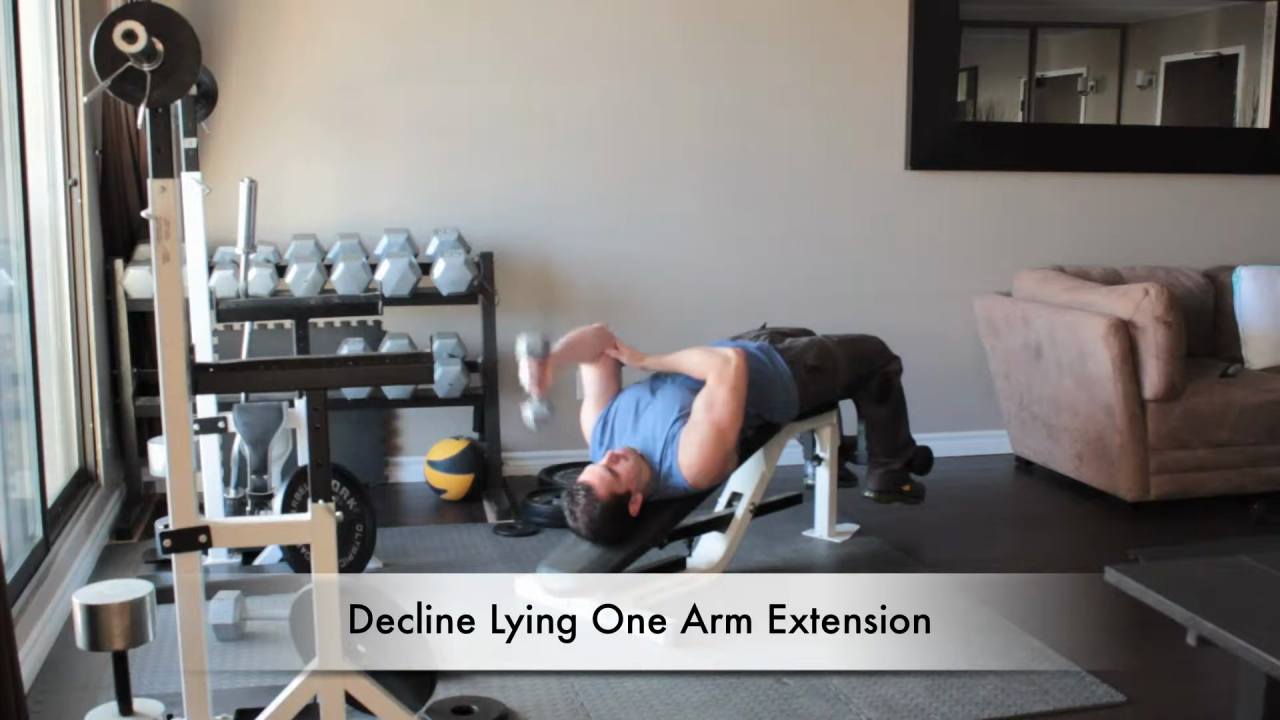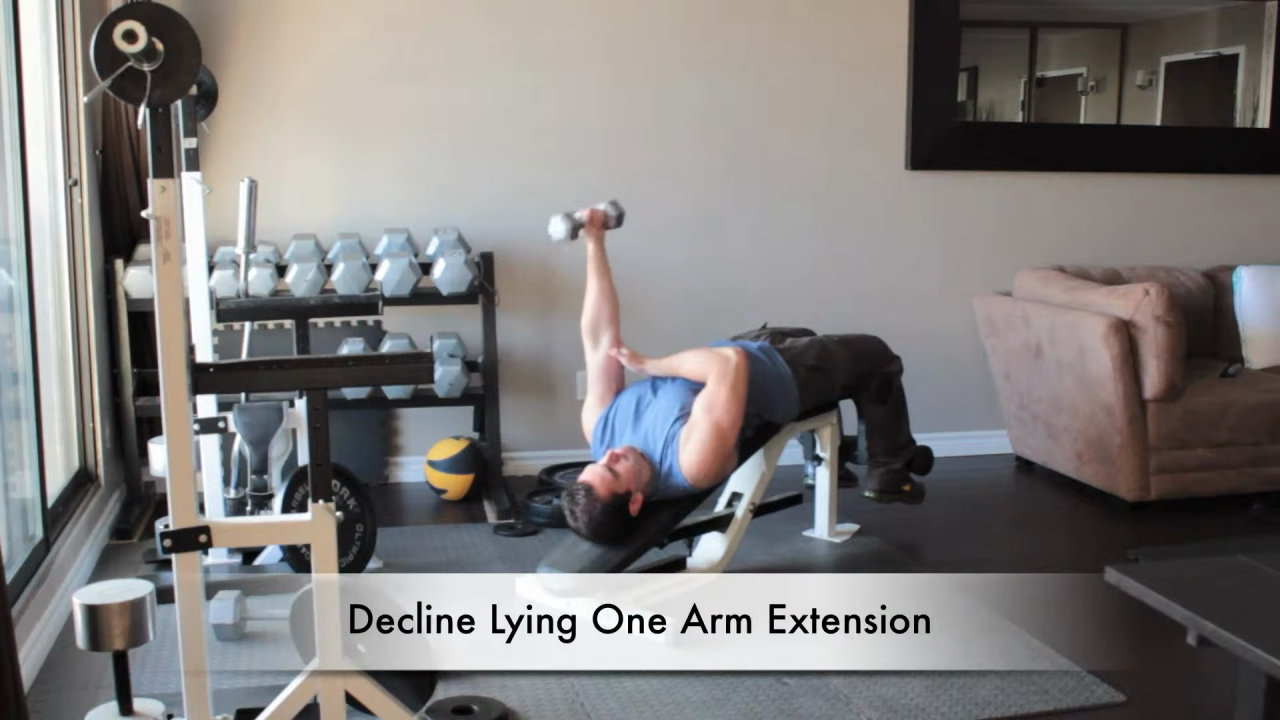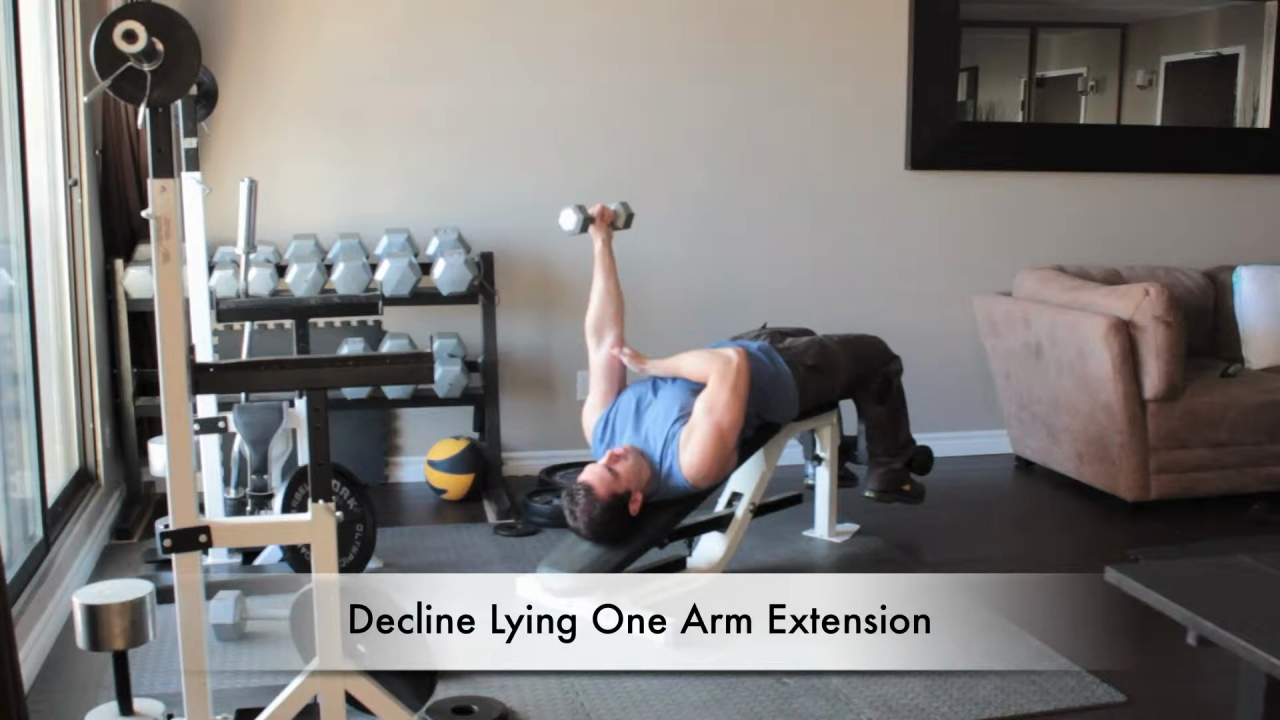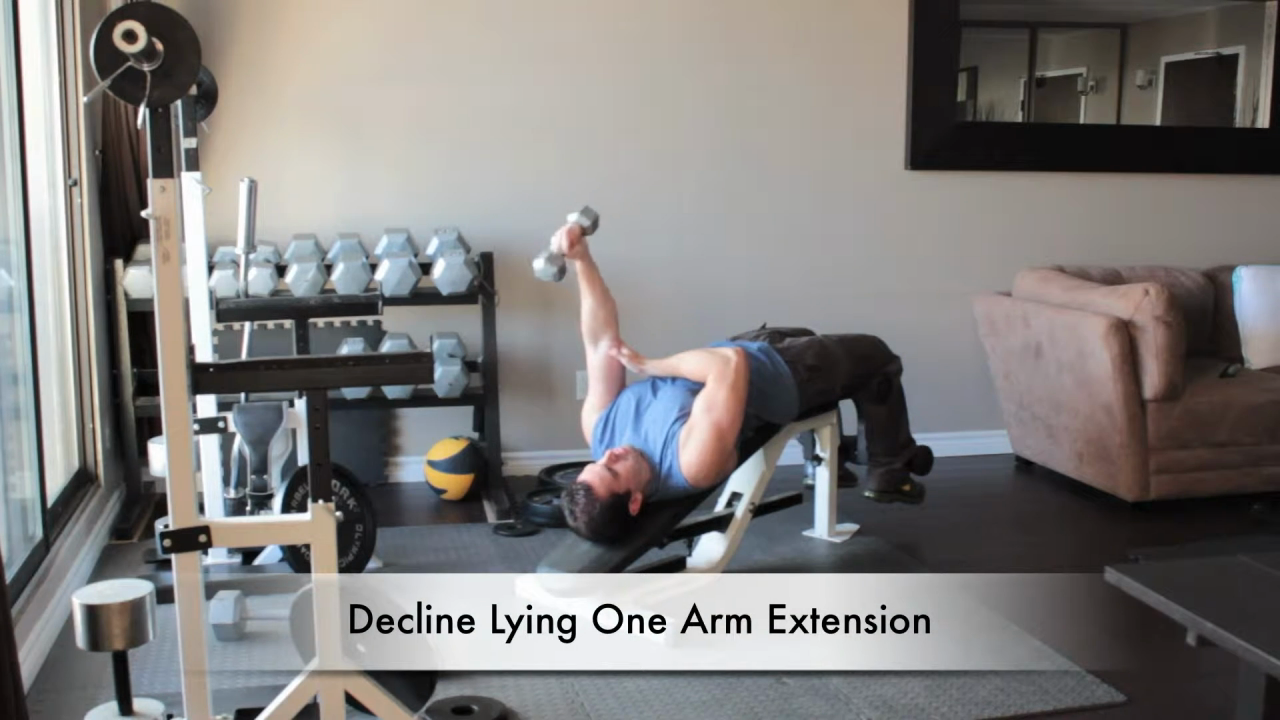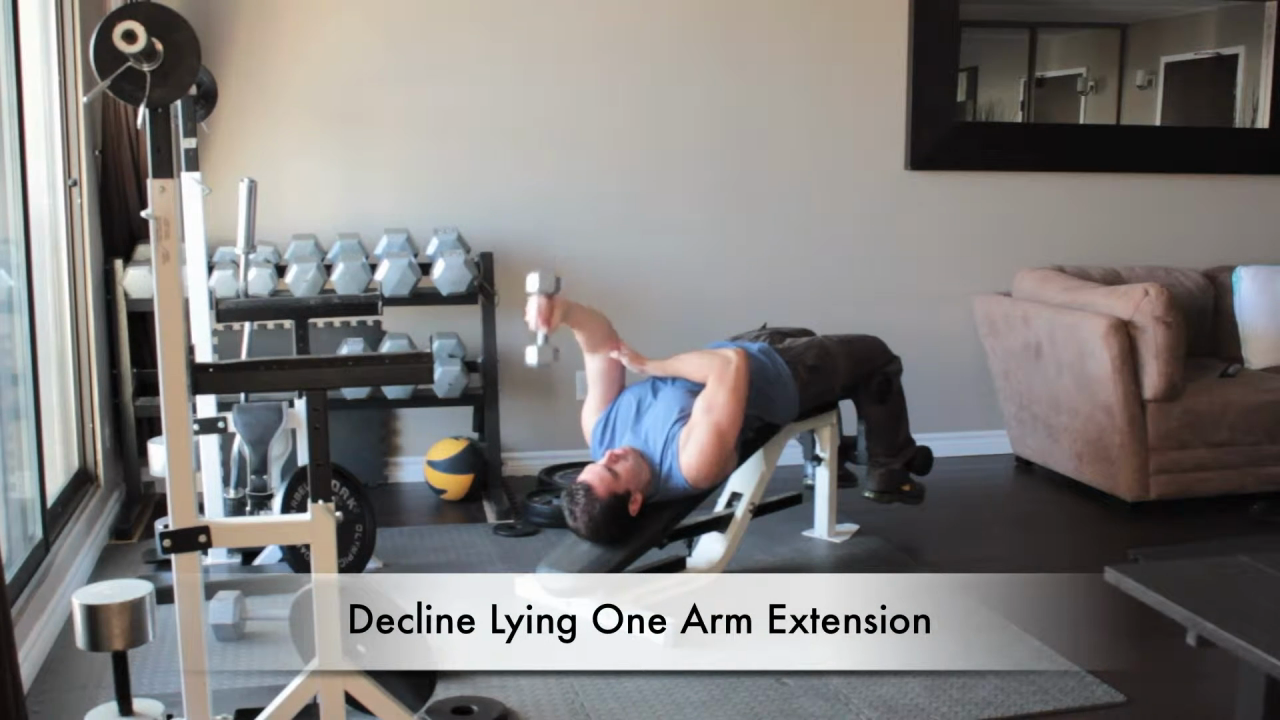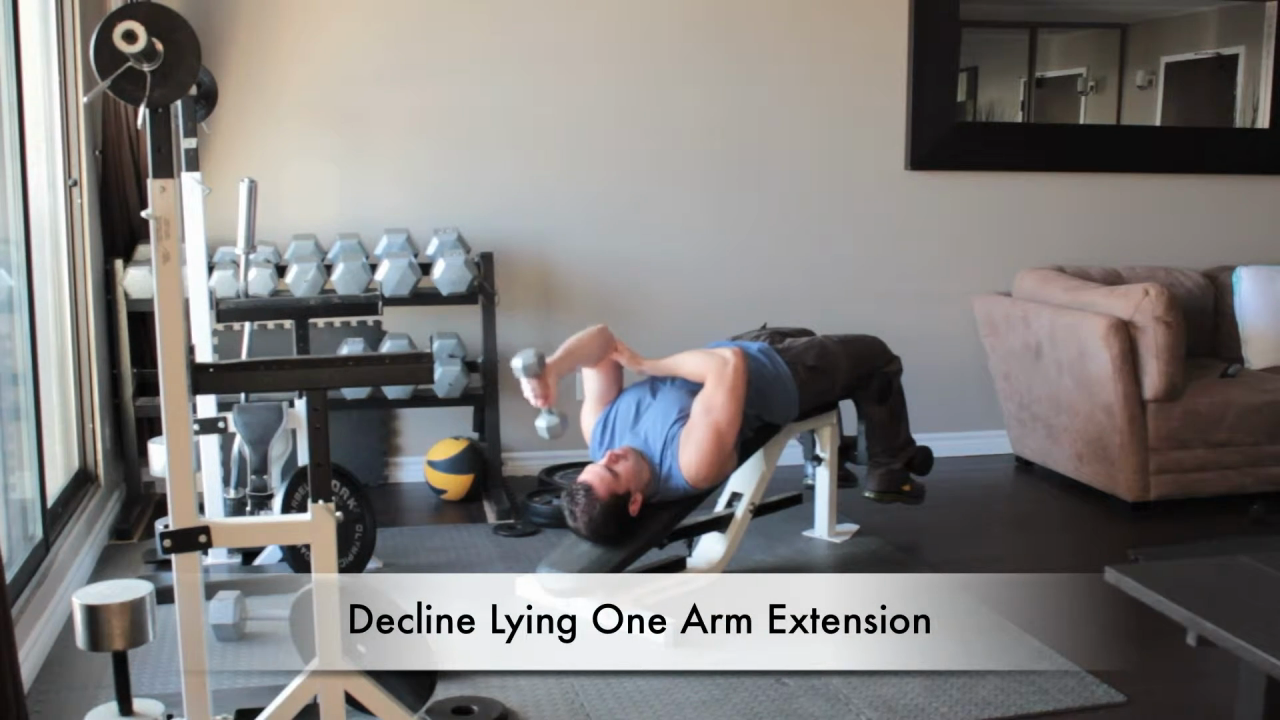
dt=0.5s
person 1, frame 1
left shoulder: (598, 428)
right shoulder: (692, 466)
left elbow: (600, 338)
right elbow: (730, 366)
left wrist: (549, 359)
right wrist: (646, 360)
left knee: (807, 339)
right knee: (876, 356)
right ankle: (890, 473)
person 1, frame 2
left shoulder: (598, 425)
right shoulder: (692, 465)
left elbow: (600, 339)
right elbow: (730, 363)
left wrist: (594, 243)
right wrist: (649, 364)
left knee: (806, 337)
right knee: (877, 356)
right ankle: (889, 473)
person 1, frame 3
left shoulder: (598, 426)
right shoulder: (692, 465)
left elbow: (604, 339)
right elbow: (732, 364)
left wrist: (602, 242)
right wrist: (651, 364)
left knee: (806, 338)
right knee: (877, 356)
right ankle: (890, 470)
person 1, frame 4
left shoulder: (597, 426)
right shoulder: (691, 465)
left elbow: (601, 340)
right elbow: (730, 364)
left wrist: (581, 258)
right wrist: (650, 364)
left knee: (805, 337)
right knee: (876, 357)
right ankle: (890, 473)
person 1, frame 5
left shoulder: (599, 429)
right shoulder: (692, 467)
left elbow: (601, 342)
right elbow: (731, 365)
left wrist: (559, 308)
right wrist: (650, 366)
left knee: (803, 338)
right knee: (876, 356)
right ankle: (889, 472)
person 1, frame 6
left shoulder: (599, 430)
right shoulder: (693, 467)
left elbow: (601, 340)
right elbow: (729, 364)
left wrist: (549, 369)
right wrist: (645, 364)
left knee: (806, 339)
right knee: (876, 358)
right ankle: (889, 472)
